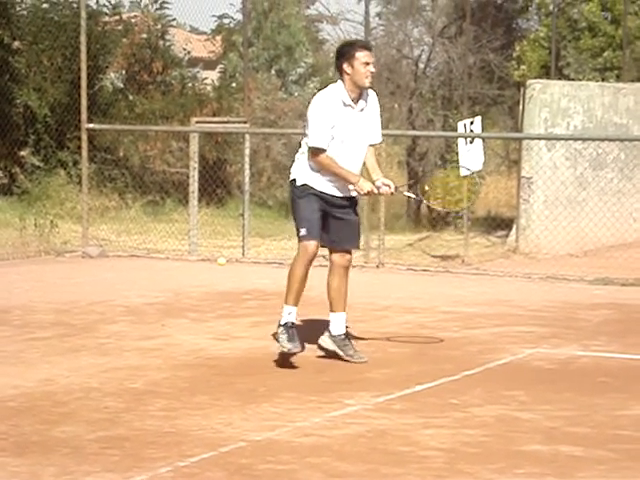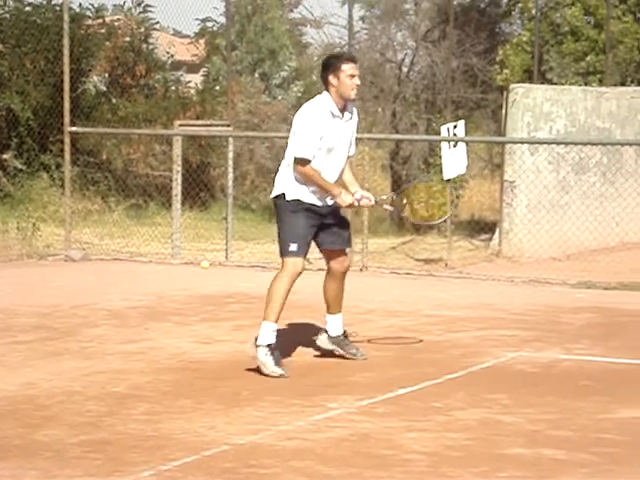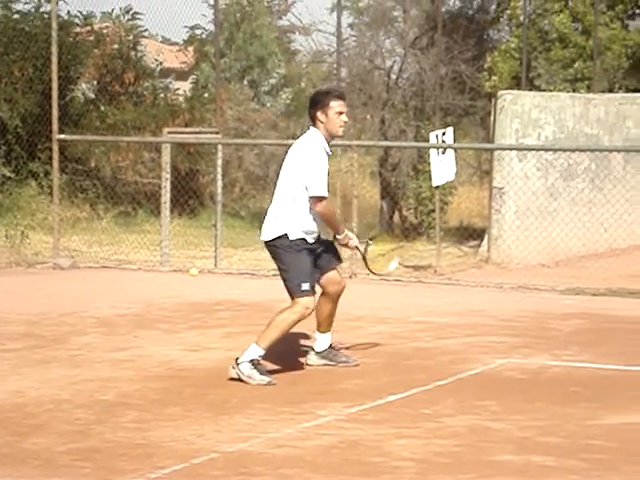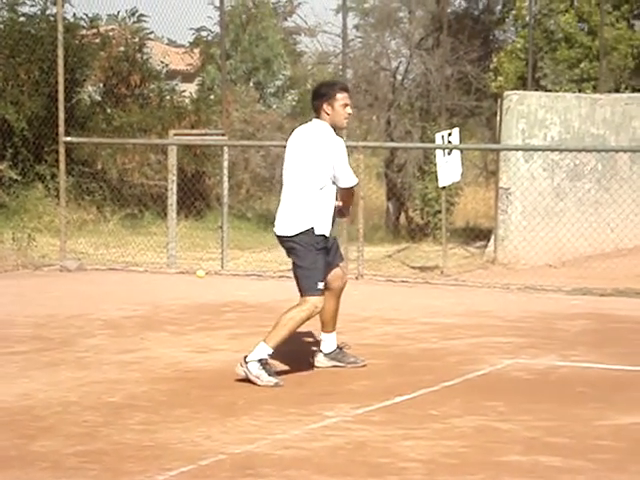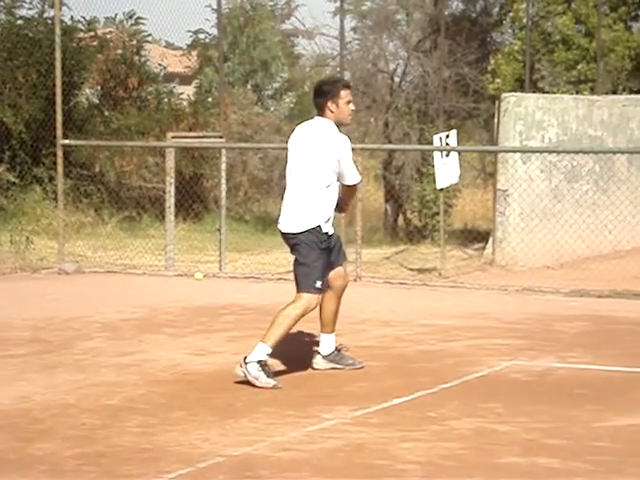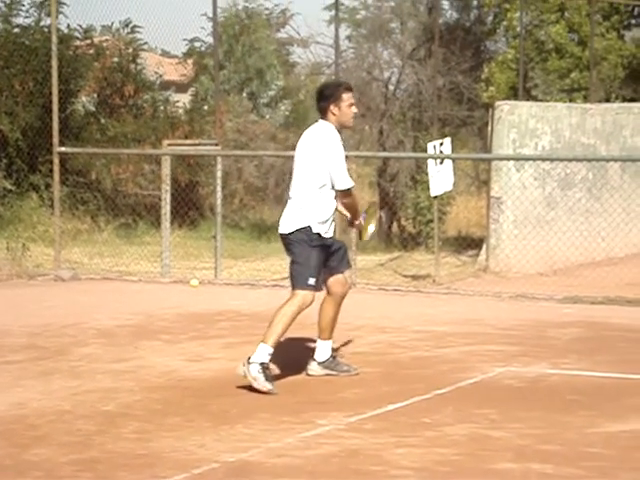
dt=0.2s
person 1, frame 1
left shoulder: (371, 100)
right shoulder: (325, 102)
right elbow: (317, 155)
left wrist: (377, 176)
right wrist: (357, 181)
left hip: (343, 193)
right hip: (310, 185)
left knee: (342, 261)
right knee: (308, 249)
left ankle: (335, 334)
right ankle: (287, 323)
person 1, frame 2
left shoulder: (349, 114)
right shoulder: (312, 114)
right elbow: (302, 166)
left wrist: (356, 190)
right wrist: (339, 193)
left hip: (325, 204)
right hip: (294, 199)
left knee: (340, 263)
right knee: (293, 266)
left ankle: (332, 334)
right ankle: (264, 342)
person 1, frame 3
left shoulder: (316, 146)
right shoulder: (313, 150)
right elbow: (319, 204)
left wrist: (338, 232)
right wrist: (341, 232)
left hip: (304, 234)
right hip: (287, 235)
left knee: (335, 284)
right knee: (304, 304)
left ankle: (321, 349)
right ankle: (247, 360)
person 1, frame 4
left shoulder: (300, 133)
right shoulder: (333, 143)
right elbow: (348, 191)
left wrist: (332, 206)
right wrist: (343, 210)
left hip: (311, 226)
right hip: (305, 230)
left knee: (337, 281)
right knee: (312, 303)
left ankle: (328, 350)
right ankle: (255, 360)
person 1, frame 5
left shoulder: (301, 131)
right shoulder: (337, 141)
right elbow: (349, 187)
left wrist: (331, 199)
right wrist: (340, 201)
left hip: (313, 224)
right hip: (310, 227)
left knee: (338, 280)
right knee: (307, 299)
left ankle: (327, 352)
right ankle: (255, 361)
person 1, frame 6
left shoulder: (315, 135)
right shoulder: (328, 142)
right elbow: (344, 193)
left wrist: (345, 214)
right wrist: (355, 217)
left hip: (319, 228)
right hip: (303, 228)
left knee: (339, 286)
right knee: (301, 296)
left ankle: (322, 357)
right ankle: (257, 362)
